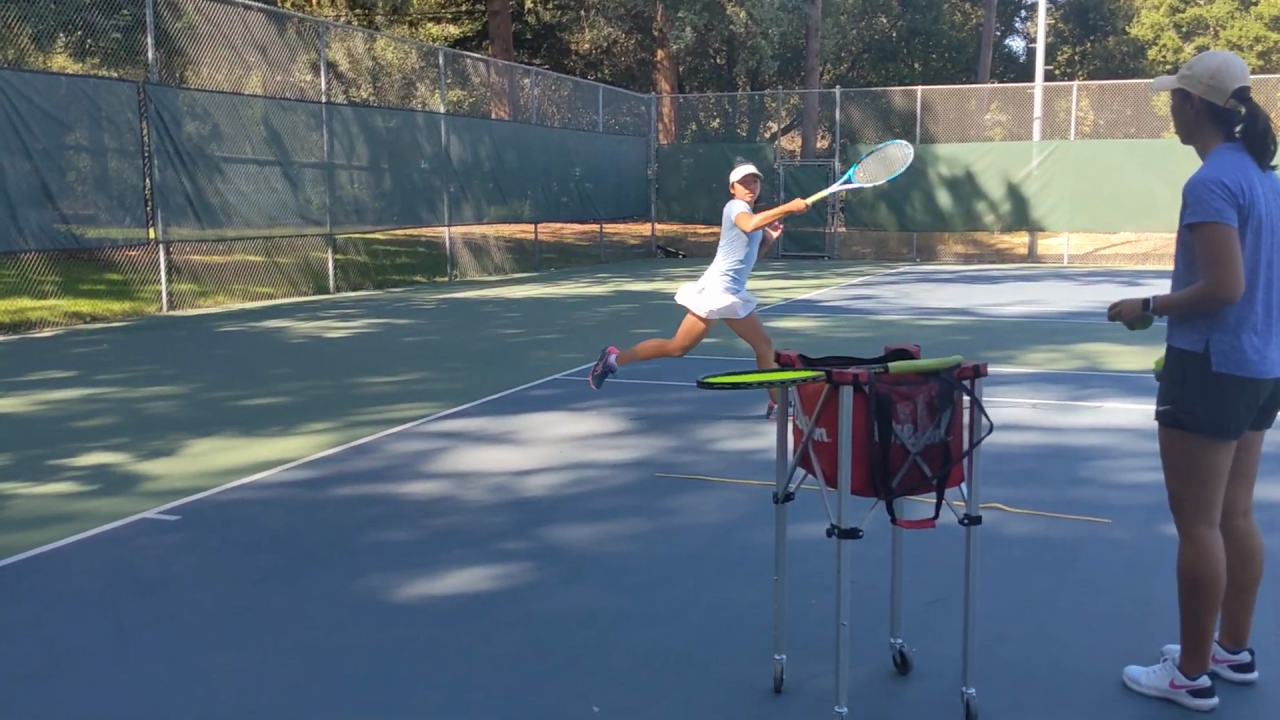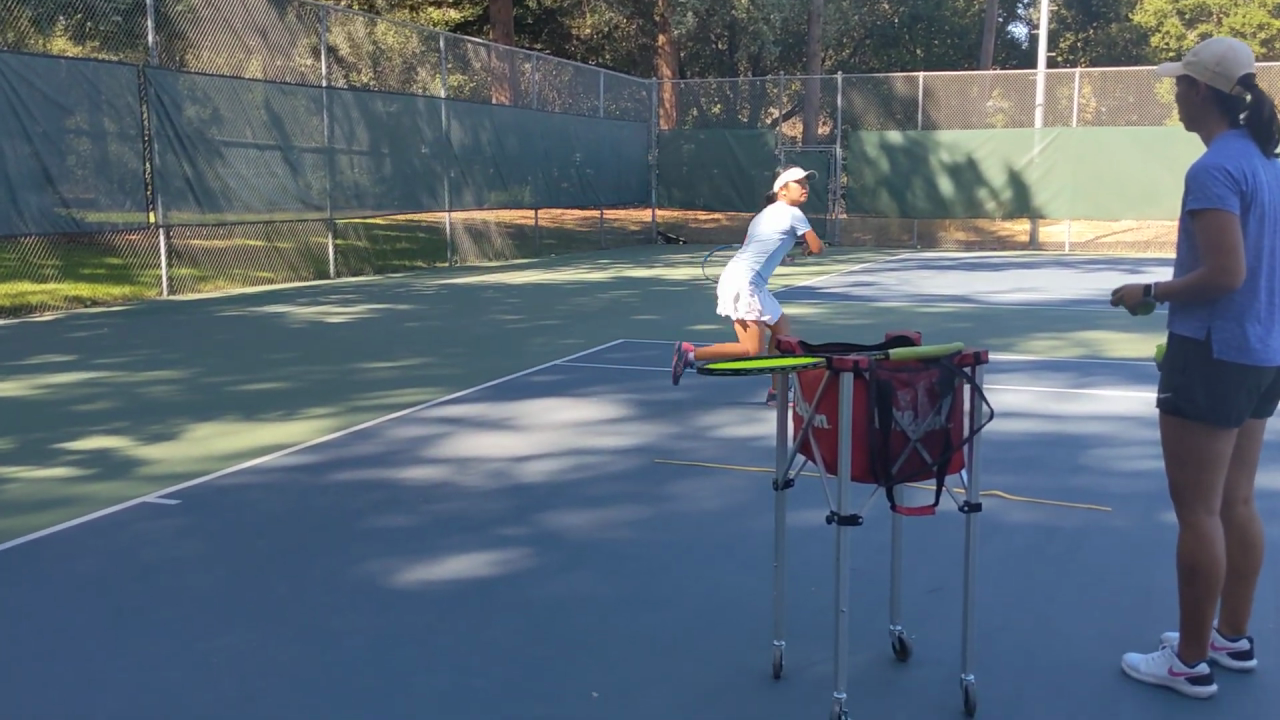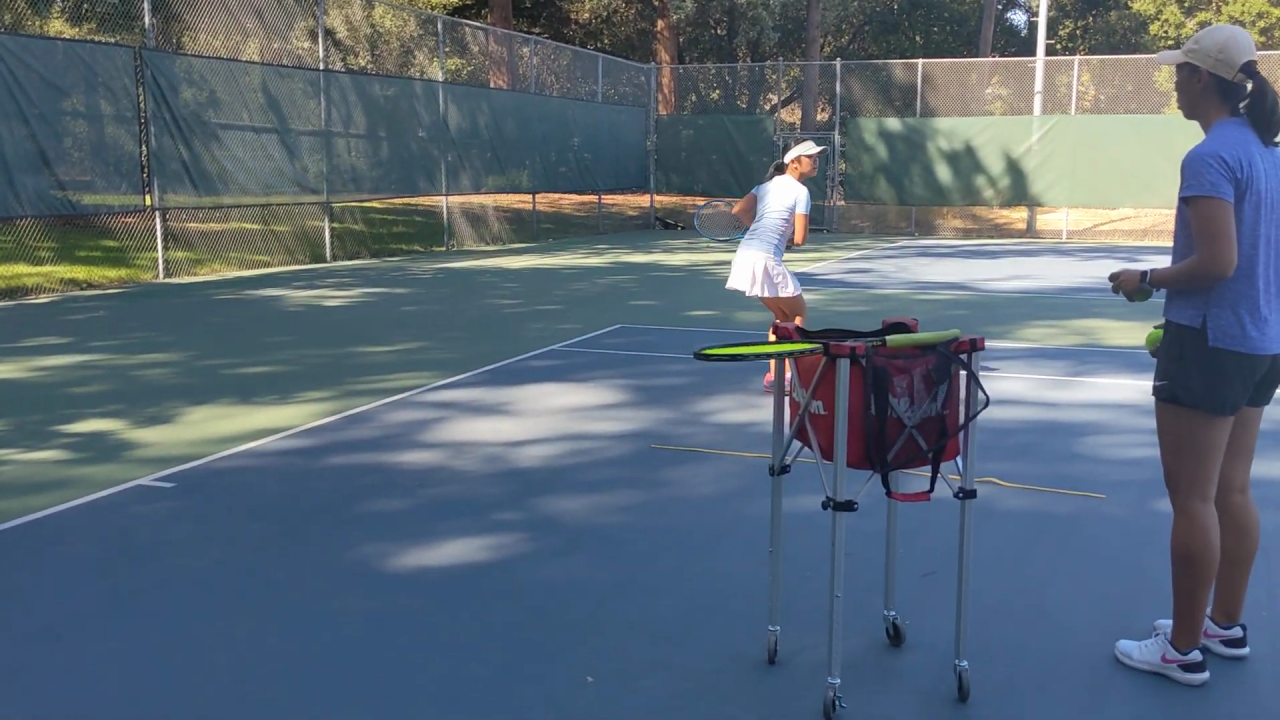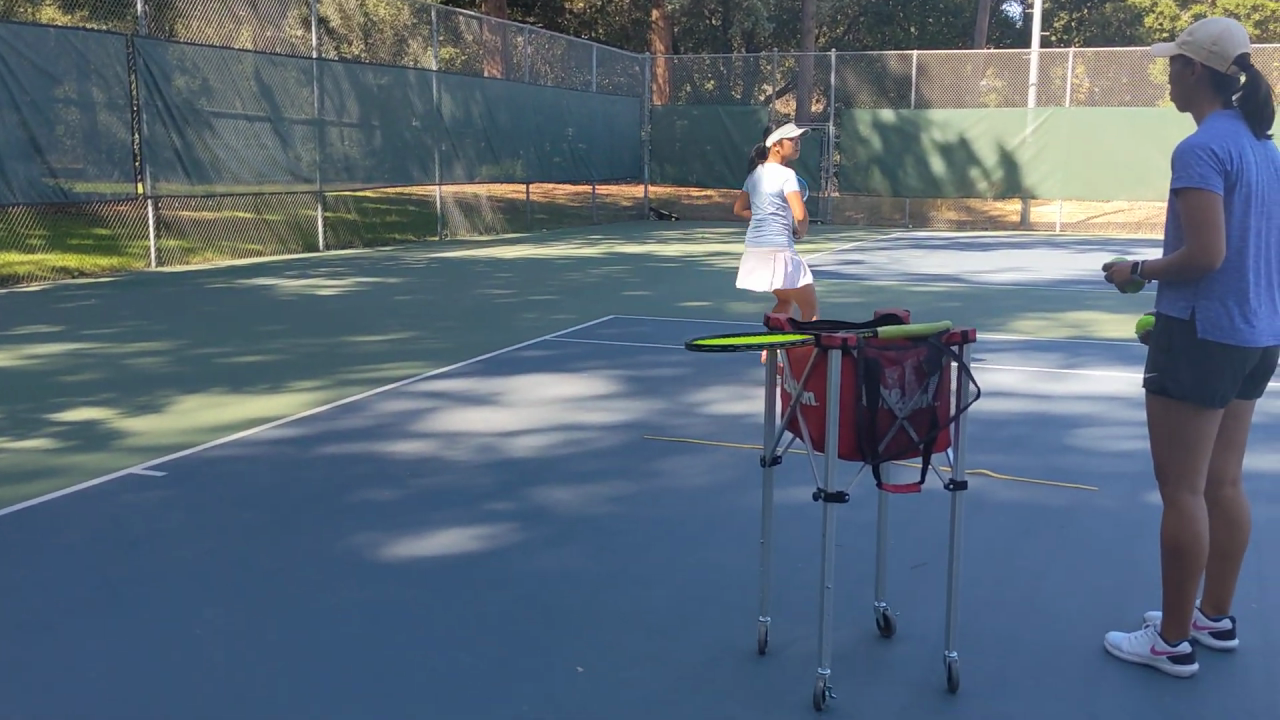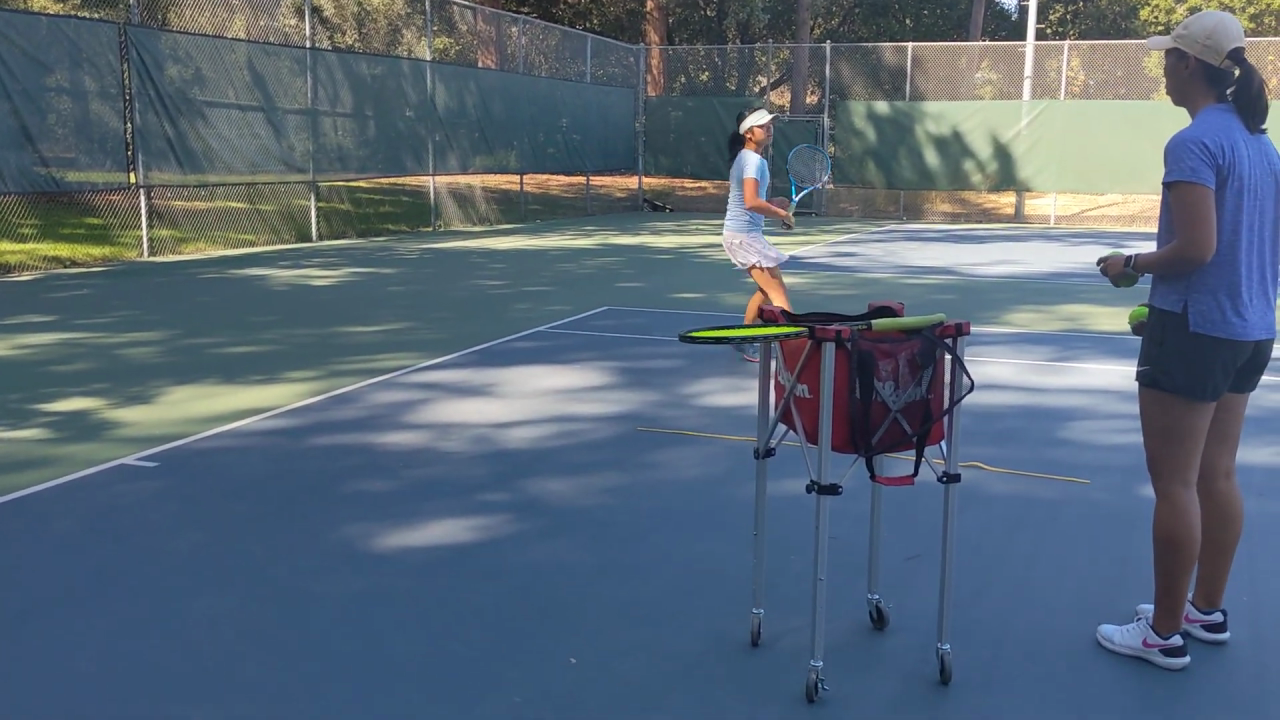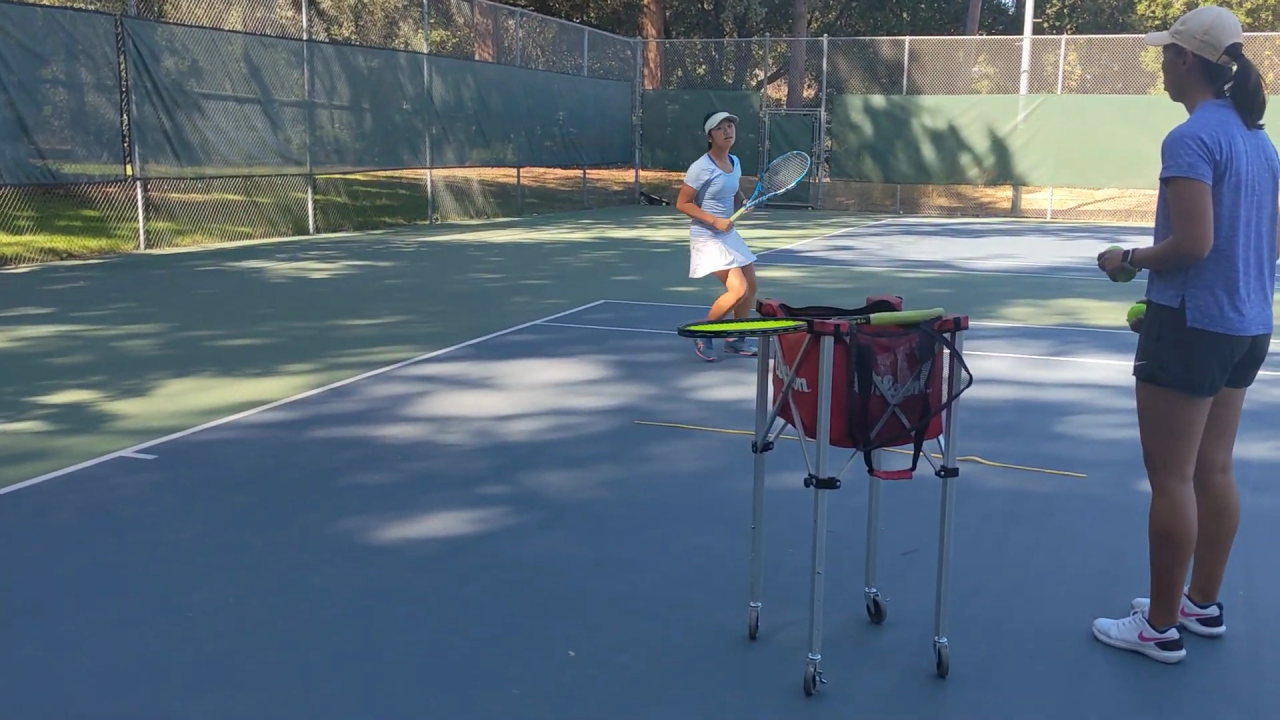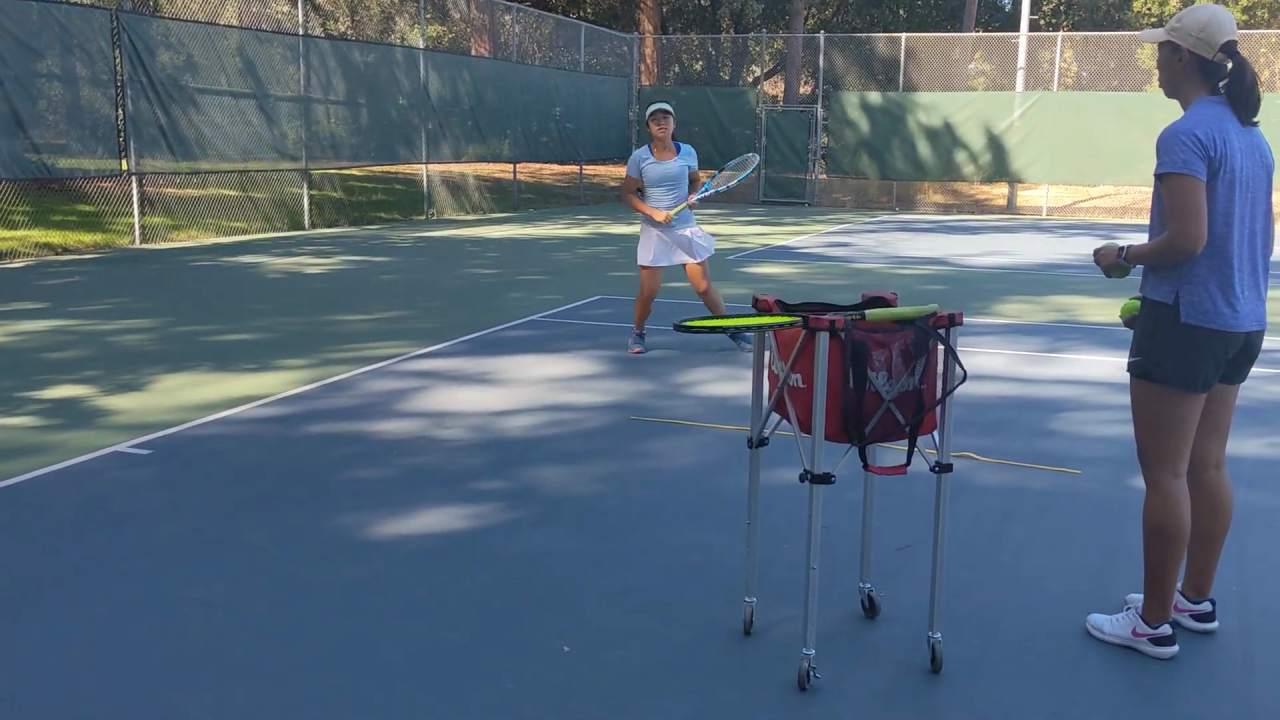
dt=0.2s
person 1, frame 1
left shoulder: (1210, 182)
left elbow: (1223, 287)
left wrist: (1148, 307)
left hip: (1213, 368)
left knee: (1198, 525)
left ankle: (1192, 674)
person 1, frame 2
left shoulder: (1213, 169)
left elbow: (1223, 274)
left wrist: (1149, 293)
left hip: (1214, 357)
left knee: (1198, 511)
left ankle: (1191, 662)
person 1, frame 3
left shoulder: (1210, 157)
left elbow: (1215, 262)
left wrist: (1145, 280)
left hip: (1210, 344)
left knee: (1193, 500)
left ankle: (1184, 650)
right ankle: (1226, 625)
person 1, frame 4
left shoulder: (1201, 149)
left elbow: (1206, 254)
left wrist: (1137, 270)
left hip: (1200, 336)
left knee: (1183, 492)
right knee: (1224, 484)
left ankle: (1174, 641)
right ankle: (1216, 617)
person 1, frame 5
left shoulder: (1194, 142)
left elbow: (1196, 247)
left wrist: (1130, 263)
left hip: (1194, 330)
left knee: (1175, 485)
right knee: (1218, 477)
left ankle: (1166, 633)
right ankle: (1207, 609)
person 1, frame 6
left shoulder: (1190, 139)
left elbow: (1193, 243)
left wrist: (1127, 259)
left hip: (1191, 324)
left knee: (1171, 479)
right knee: (1214, 472)
left ankle: (1162, 626)
right ankle: (1203, 604)
person 1, frame 7
left shoulder: (1185, 135)
left elbow: (1186, 239)
left wrist: (1122, 256)
left hip: (1184, 321)
left knee: (1164, 475)
right knee: (1207, 467)
left ankle: (1154, 623)
right ankle: (1196, 600)
person 2, frame 1
left shoulder: (746, 211)
right shoulder: (735, 207)
left elbow: (754, 246)
right elbow: (750, 225)
left wrist: (768, 236)
right wrist: (787, 208)
left hip: (733, 291)
right hip: (718, 288)
left knee: (763, 342)
right knee: (678, 348)
left ankle: (777, 400)
right ankle: (613, 359)
person 2, frame 2
left shoulder: (764, 215)
right shoulder: (793, 214)
right elbow: (816, 247)
left wrist: (777, 255)
right wrist: (807, 250)
left hip: (749, 284)
right hip: (743, 284)
left knee: (782, 329)
right knee: (754, 349)
left ankle: (776, 392)
right ankle: (691, 354)
person 2, frame 3
left shoulder: (767, 184)
right shoulder: (800, 192)
left elbow: (739, 211)
right elbow: (799, 238)
left hip: (746, 254)
right hip: (764, 259)
left knee: (785, 316)
right knee: (800, 314)
left ankle: (774, 376)
right ankle: (790, 375)
person 2, frame 4
left shoulder: (755, 174)
right shoulder: (786, 174)
left elbow: (739, 210)
right elbow: (801, 214)
right wrist: (801, 228)
left hip: (755, 249)
right hip: (778, 251)
left knee: (787, 301)
right knee: (809, 306)
person 2, frame 5
left shoulder: (744, 157)
right shoulder: (749, 160)
right elbow: (752, 202)
left wrist: (777, 203)
right wrist: (783, 213)
left hip: (748, 233)
right hip: (744, 235)
left knee: (767, 289)
right knee: (778, 292)
person 2, frame 6
left shoulder: (734, 162)
right shoulder: (701, 167)
right elbow: (682, 204)
left wrist: (742, 205)
right wrist: (711, 220)
left hip: (728, 236)
right hip: (706, 239)
left knee: (750, 288)
right knee: (738, 292)
left ankle: (735, 340)
right ankle: (703, 335)
person 2, frame 7
left shoulder: (687, 153)
right shoulder: (639, 157)
left elbow: (697, 183)
right elbow: (627, 195)
left wrist: (692, 198)
right wrist: (651, 211)
left hip: (685, 229)
right hip: (654, 231)
left knee: (703, 287)
right knee: (648, 292)
left ankle: (731, 329)
right ankle: (638, 332)
